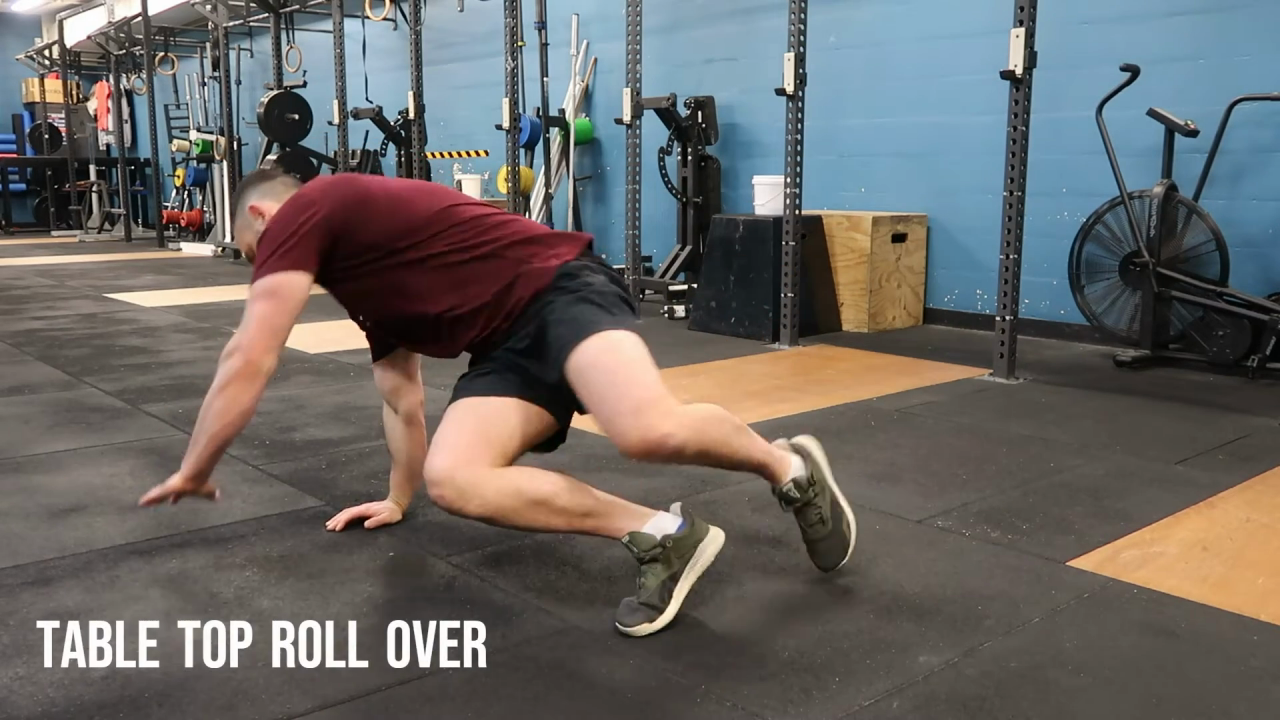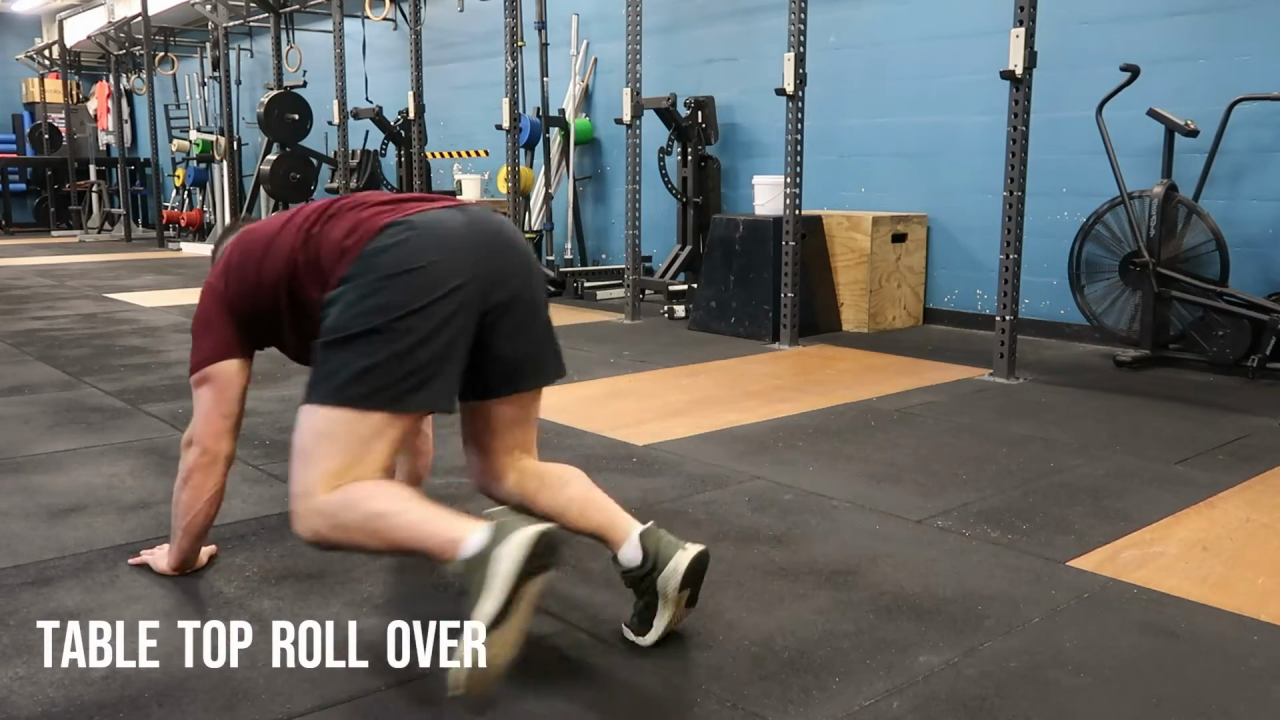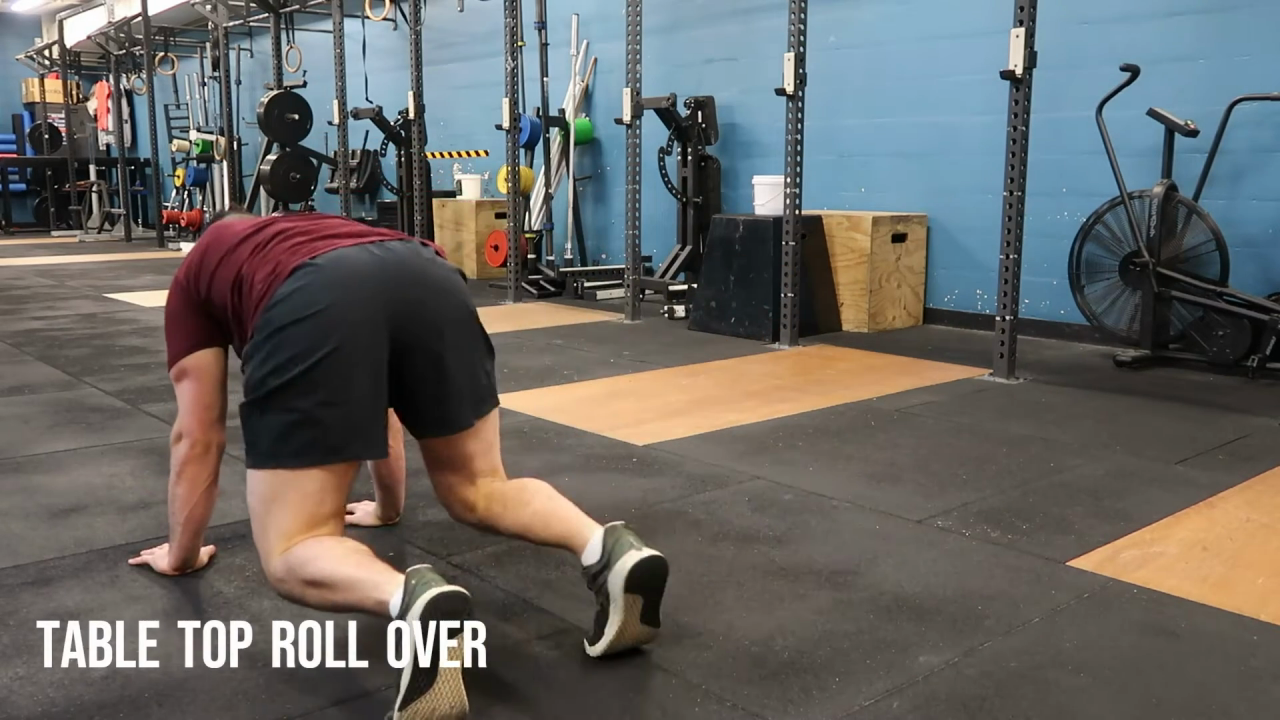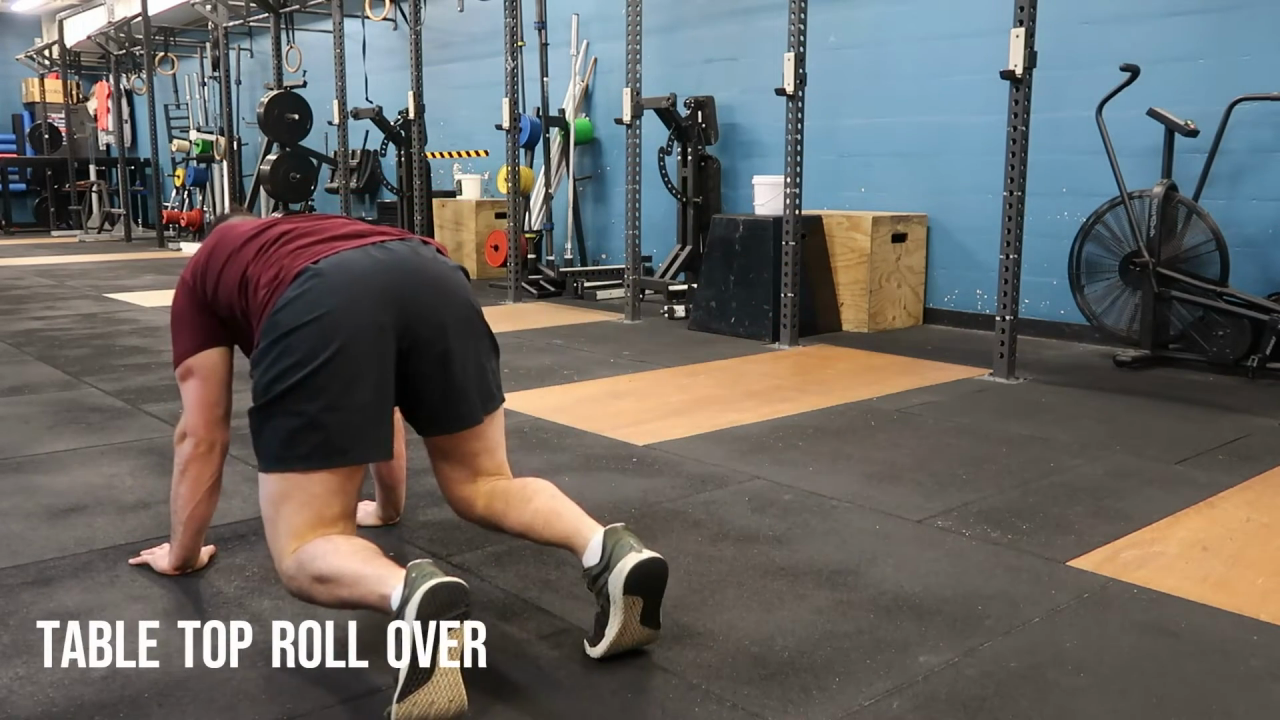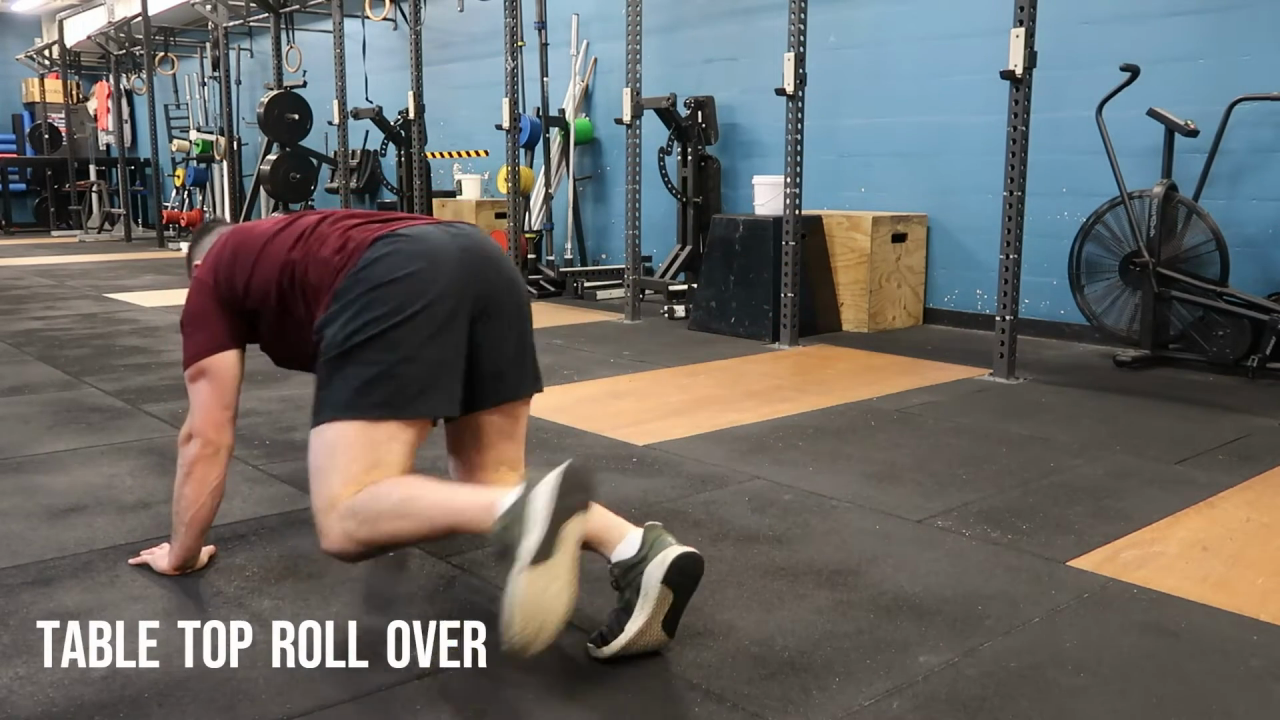
dt=0.5s
person 1, frame 1
left shoulder: (305, 211)
right shoulder: (360, 280)
left elbow: (248, 365)
right elbow: (402, 397)
left wrist: (194, 471)
right wrist: (398, 499)
left hip: (559, 291)
right hip: (508, 347)
left knee: (650, 431)
right knee: (451, 478)
left ankle: (789, 469)
right ankle: (657, 534)
person 1, frame 2
left shoulder: (232, 277)
left elbow: (209, 444)
right elbow: (409, 398)
left wrist: (180, 554)
right wrist: (399, 502)
left hip: (406, 263)
left knee: (324, 507)
right knee: (510, 472)
left ankle: (488, 547)
right ankle: (645, 547)
person 1, frame 3
left shoulder: (196, 274)
left elbow: (196, 437)
right elbow: (381, 402)
left wrist: (182, 553)
right wrist: (387, 508)
left hip: (317, 309)
left knee: (293, 554)
right knee: (477, 494)
left ankle: (413, 602)
right ankle: (609, 553)
person 1, frame 4
left shoulder: (201, 274)
left elbow: (201, 435)
right elbow: (379, 397)
left wrist: (183, 552)
right wrist: (388, 507)
left hip: (322, 309)
left knee: (306, 554)
right knee: (484, 489)
left ankle: (415, 596)
right ankle: (609, 552)
person 1, frame 5
left shoulder: (215, 275)
left elbow: (207, 438)
right elbow: (389, 386)
left wrist: (182, 552)
right wrist: (394, 486)
left hip: (396, 280)
right hip: (479, 259)
left knee: (350, 522)
right knee: (492, 488)
left ankle: (528, 510)
right ankle: (640, 550)
